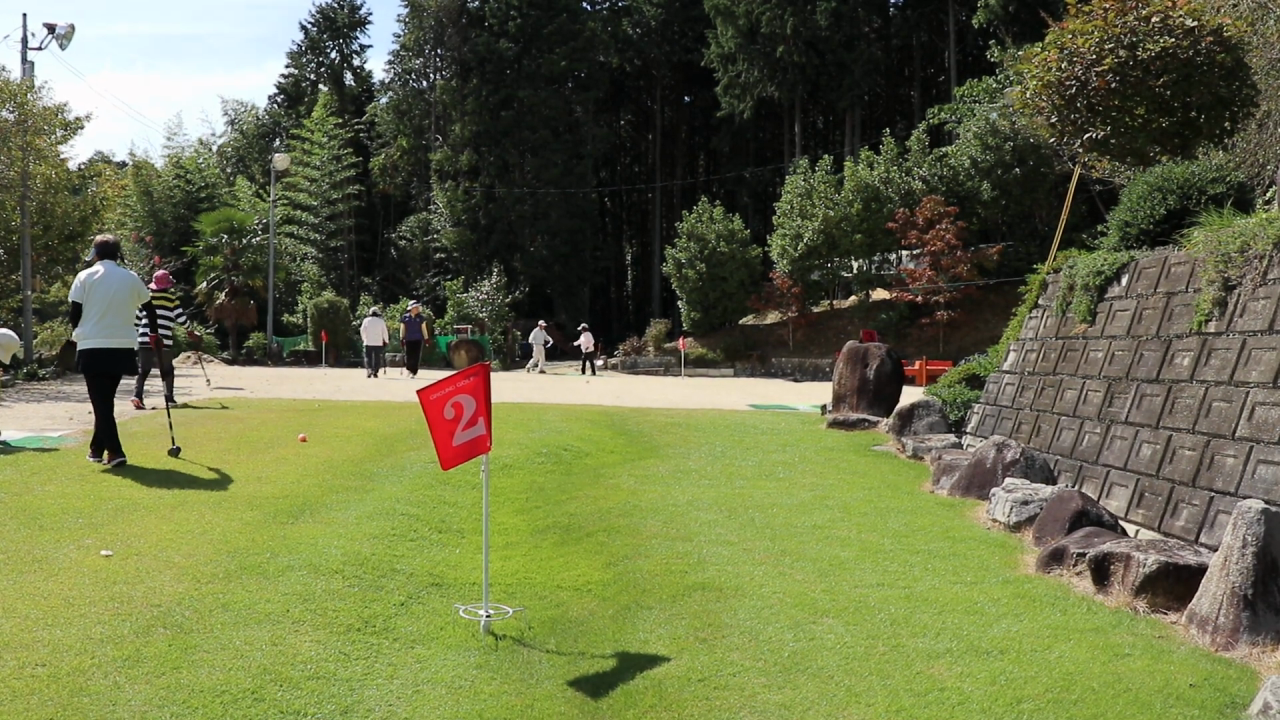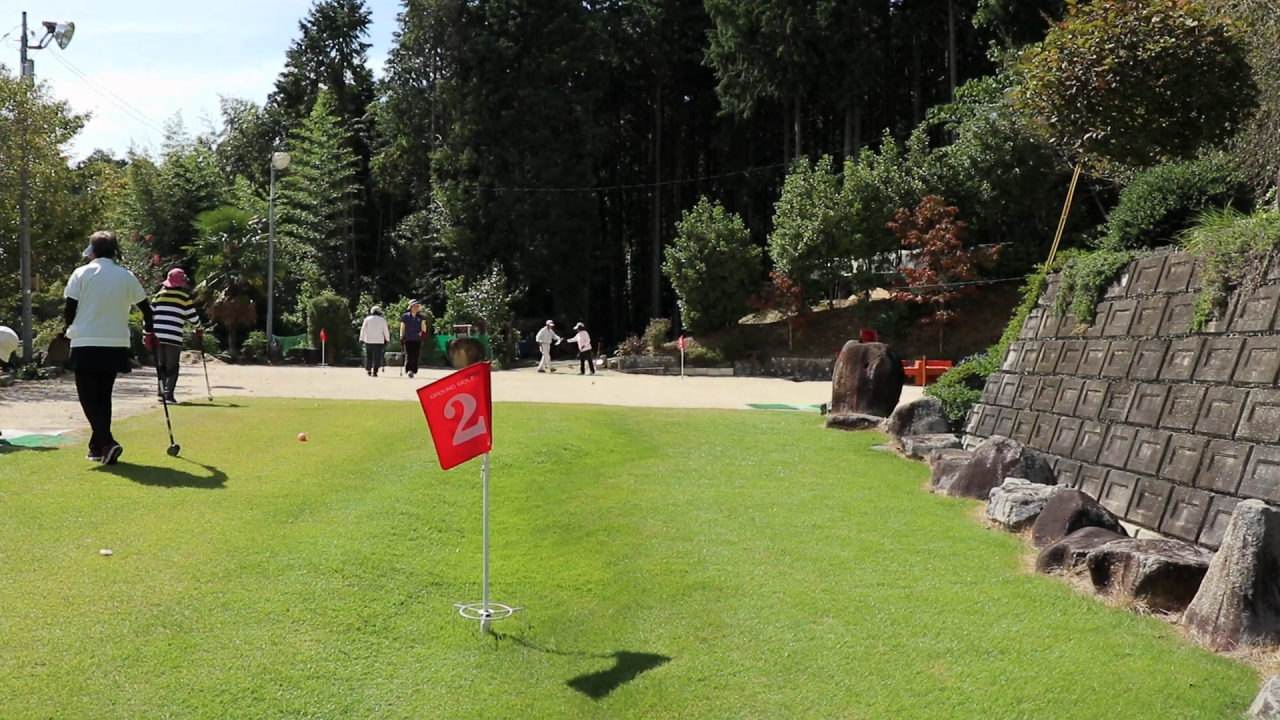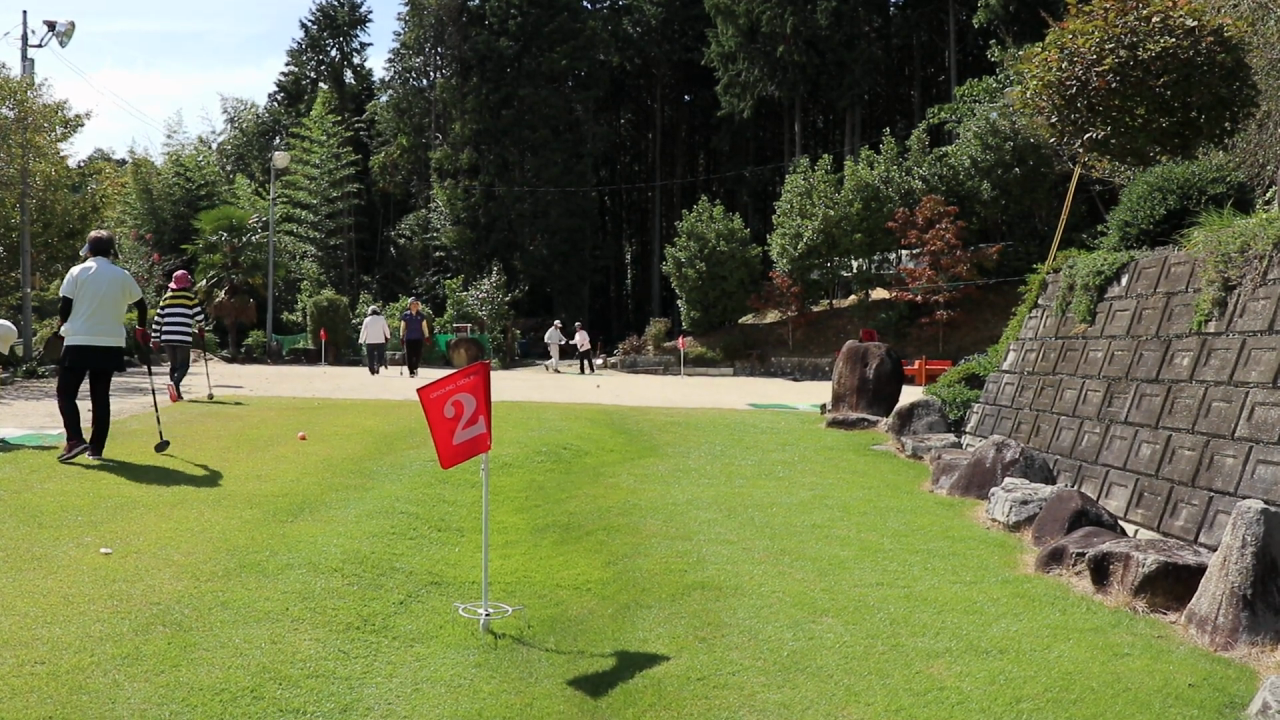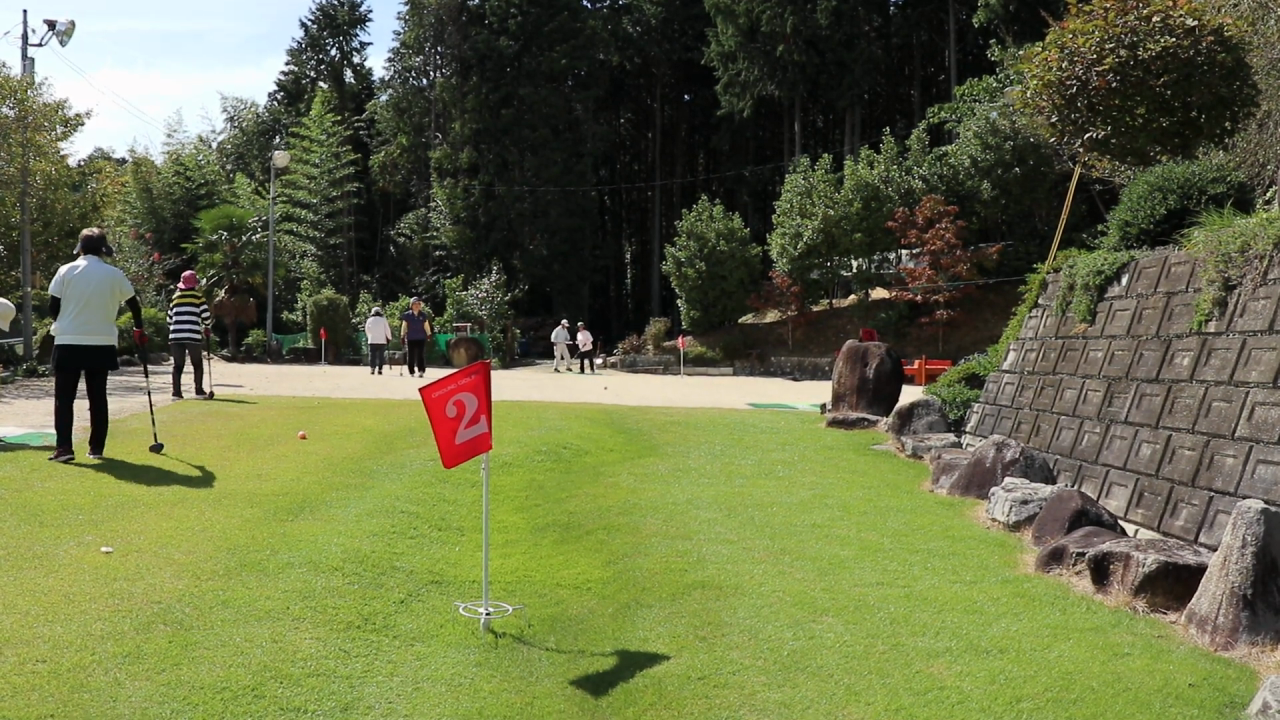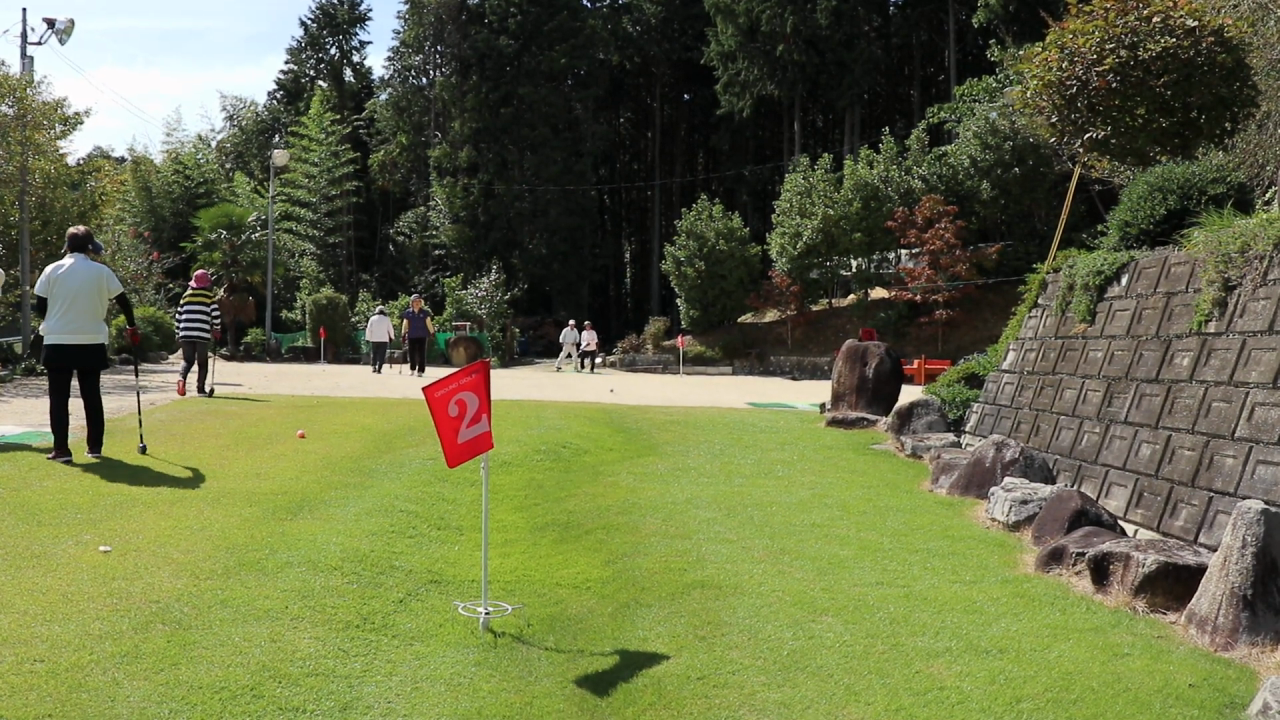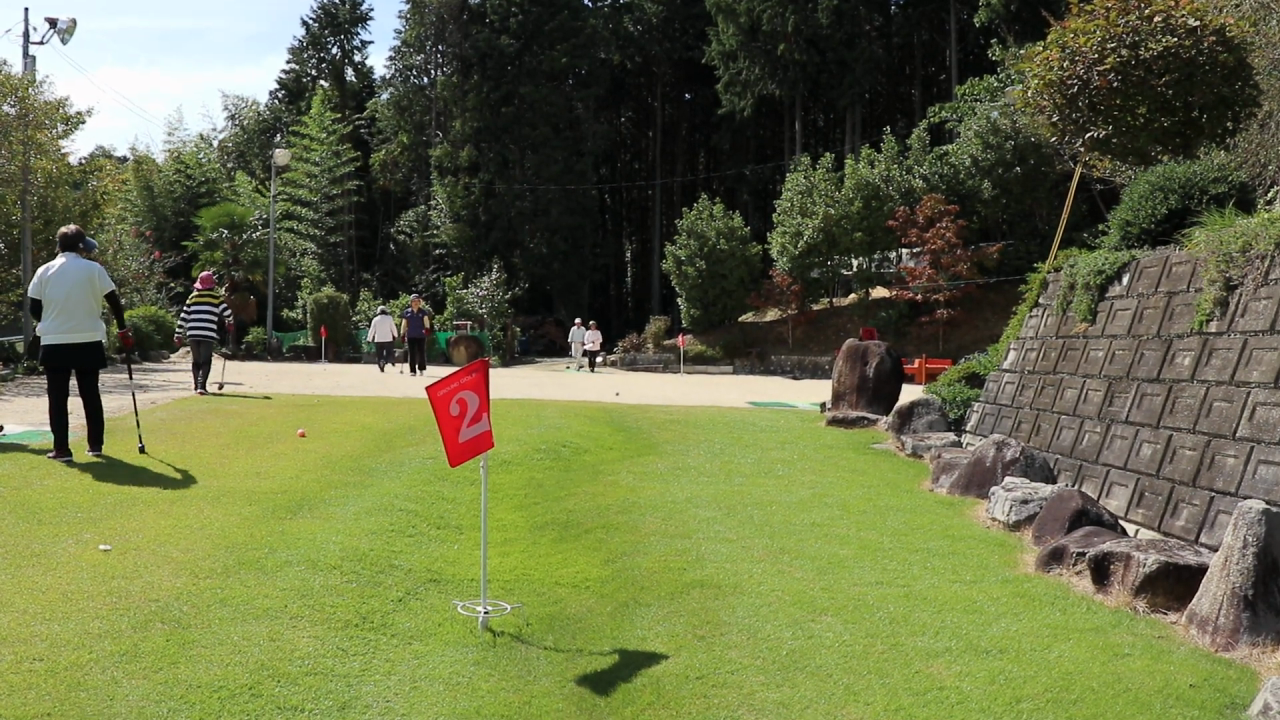
dt=0.3s
person 1, frame 1
left shoulder: (85, 276)
right shoulder: (131, 278)
left elbow: (74, 313)
right elbow: (150, 309)
left wrist: (77, 332)
right wrist: (154, 334)
left hip: (92, 347)
right hip: (121, 347)
left knee: (100, 401)
right knee: (106, 399)
left ankle: (114, 451)
right ankle: (97, 449)
person 1, frame 2
left shoulder: (82, 273)
right shoulder: (126, 276)
left elbow: (70, 309)
right elbow: (145, 308)
left wrist: (68, 328)
right wrist: (149, 333)
left hip: (86, 344)
right hip: (115, 345)
left knee: (89, 398)
right knee: (103, 398)
left ankle: (106, 443)
right ankle: (97, 447)
person 1, frame 3
left shoulder: (77, 272)
right shoulder: (123, 276)
left elbow: (65, 308)
right elbow: (141, 306)
left wrist: (64, 325)
right wrist: (142, 329)
left hip: (79, 343)
right hip: (110, 345)
left knee: (66, 394)
right knee: (101, 397)
left ankle: (76, 440)
right ankle: (96, 447)
person 1, frame 4
left shoulder: (66, 271)
right shoulder: (114, 274)
left elbow: (53, 307)
right elbow: (134, 305)
right wrist: (139, 330)
left hip: (69, 343)
right hip: (101, 344)
left knee: (64, 397)
right knee: (98, 397)
left ankle: (64, 447)
right ankle: (97, 447)
person 1, frame 5
left shoulder: (52, 270)
right shoulder: (102, 272)
left elbow: (40, 306)
right elbow: (123, 302)
right wrist: (132, 328)
left hip: (58, 342)
right hip: (92, 343)
left knee: (59, 397)
right knee: (92, 396)
left ankle: (61, 449)
right ankle: (95, 446)
person 1, frame 6
left shoulder: (44, 271)
right shoulder: (93, 269)
left elbow: (34, 309)
right elbow: (114, 302)
right wrist: (123, 331)
left hip: (54, 342)
right hip: (89, 341)
left knee: (58, 397)
right knee: (91, 394)
left ankle: (61, 449)
right ankle: (96, 444)
